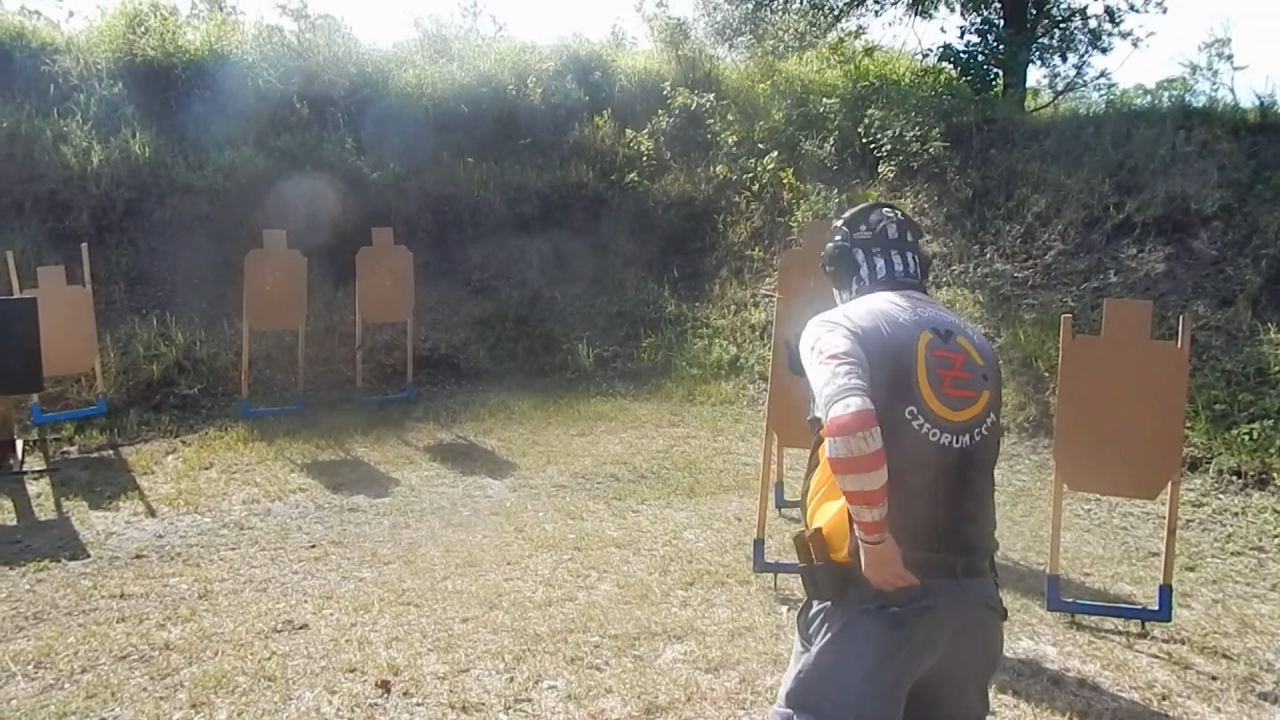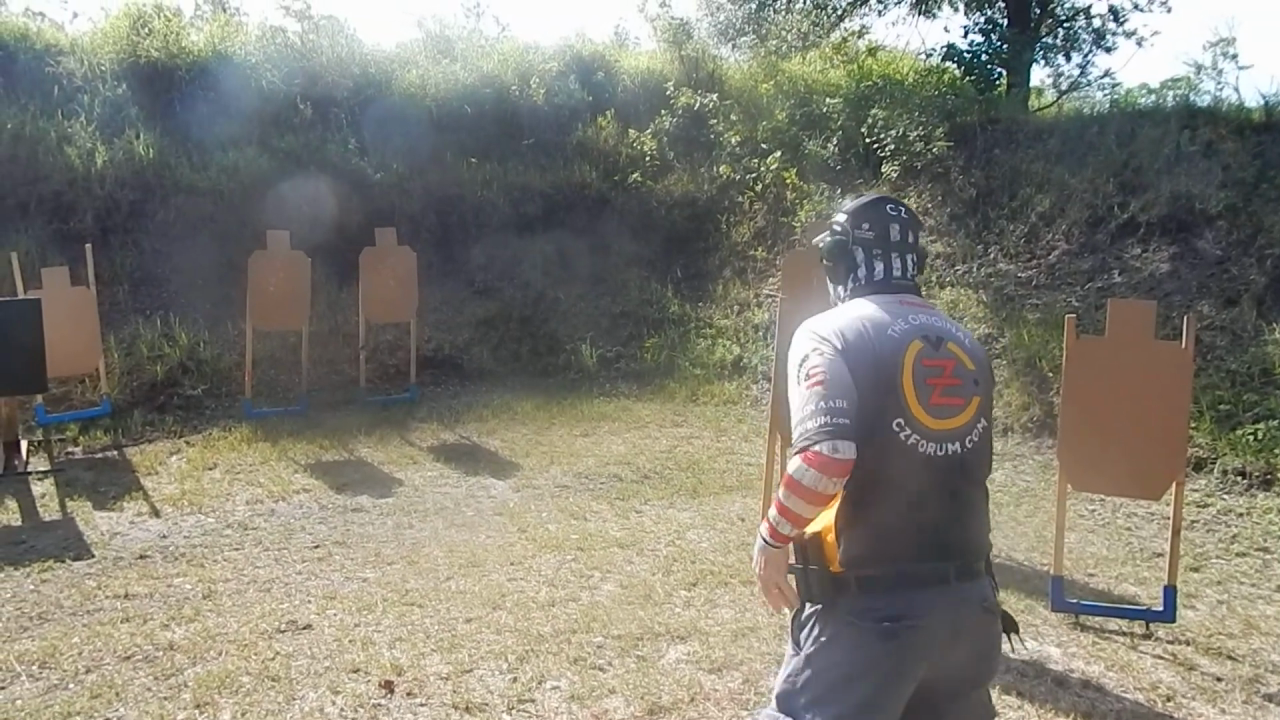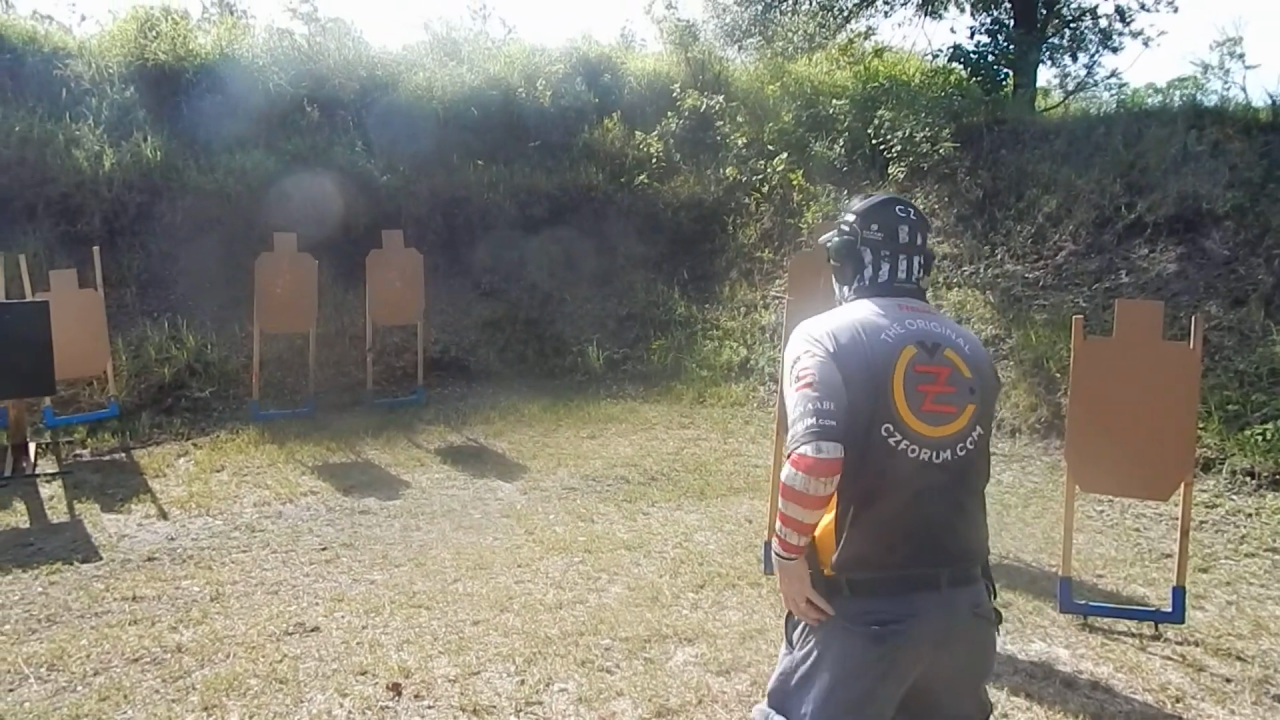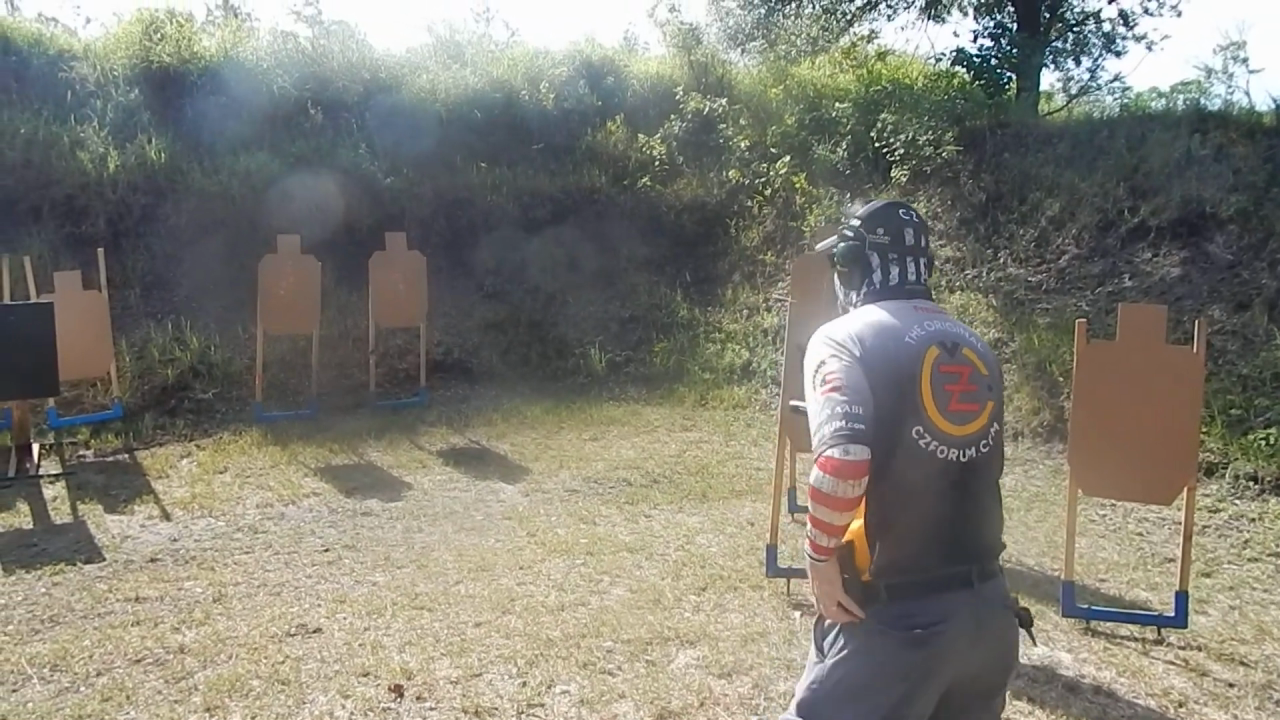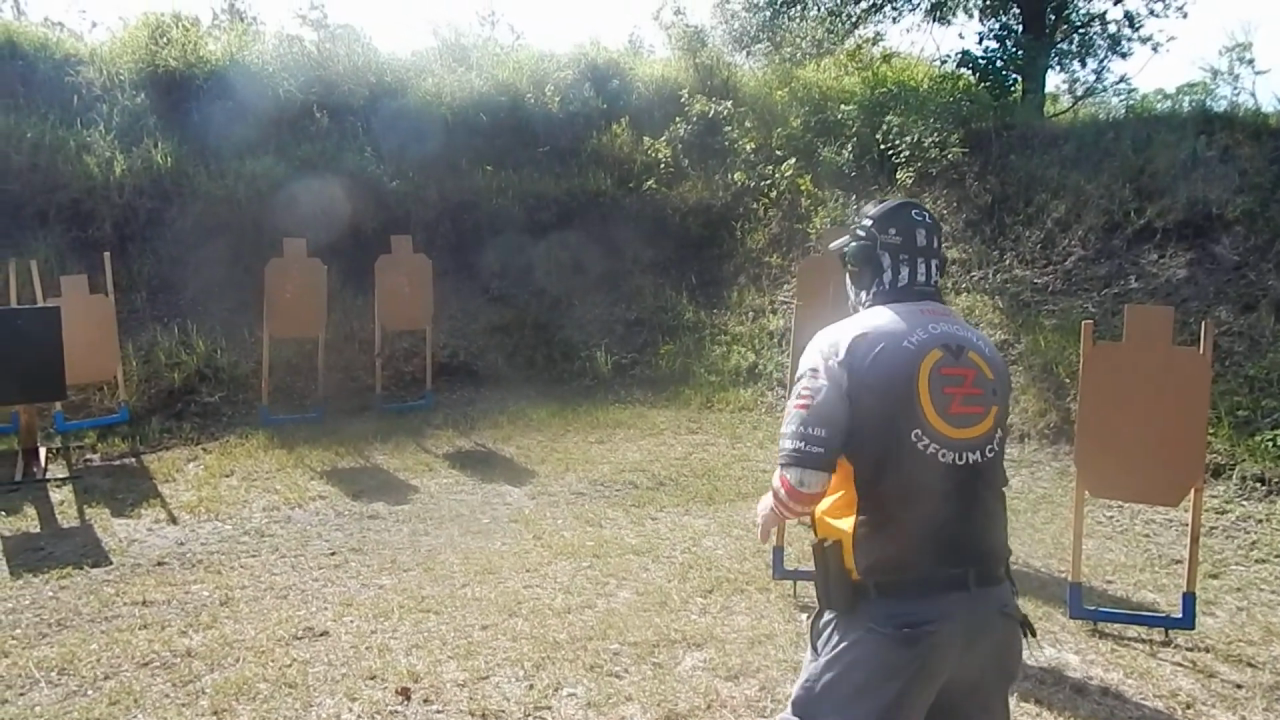
dt=0.4s
person 1, frame 1
left shoulder: (839, 325)
right shoulder: (975, 342)
left elbow: (853, 427)
right elbow: (961, 447)
left wrist: (874, 540)
left hip: (873, 591)
right hip: (970, 592)
person 1, frame 2
left shoulder: (830, 333)
right shoulder: (966, 344)
left elbow: (826, 460)
right elbow: (966, 460)
left wrist: (773, 537)
left hip: (870, 605)
right hip: (967, 597)
person 1, frame 3
left shoulder: (826, 336)
right shoulder: (972, 349)
left elbow: (814, 462)
right elbow: (966, 466)
left wrist: (788, 551)
left hip: (864, 610)
right hip: (962, 601)
person 1, frame 4
left shoulder: (845, 339)
right shoulder: (976, 347)
left elbow: (841, 465)
right elbow: (975, 459)
left wrist: (820, 555)
left hip: (893, 613)
right hip: (984, 600)
person 1, frame 5
left shoulder: (845, 344)
right shoulder: (987, 352)
left elbow: (802, 476)
right elbow: (980, 470)
left wrist: (774, 505)
left hip: (889, 615)
right hip: (986, 603)
